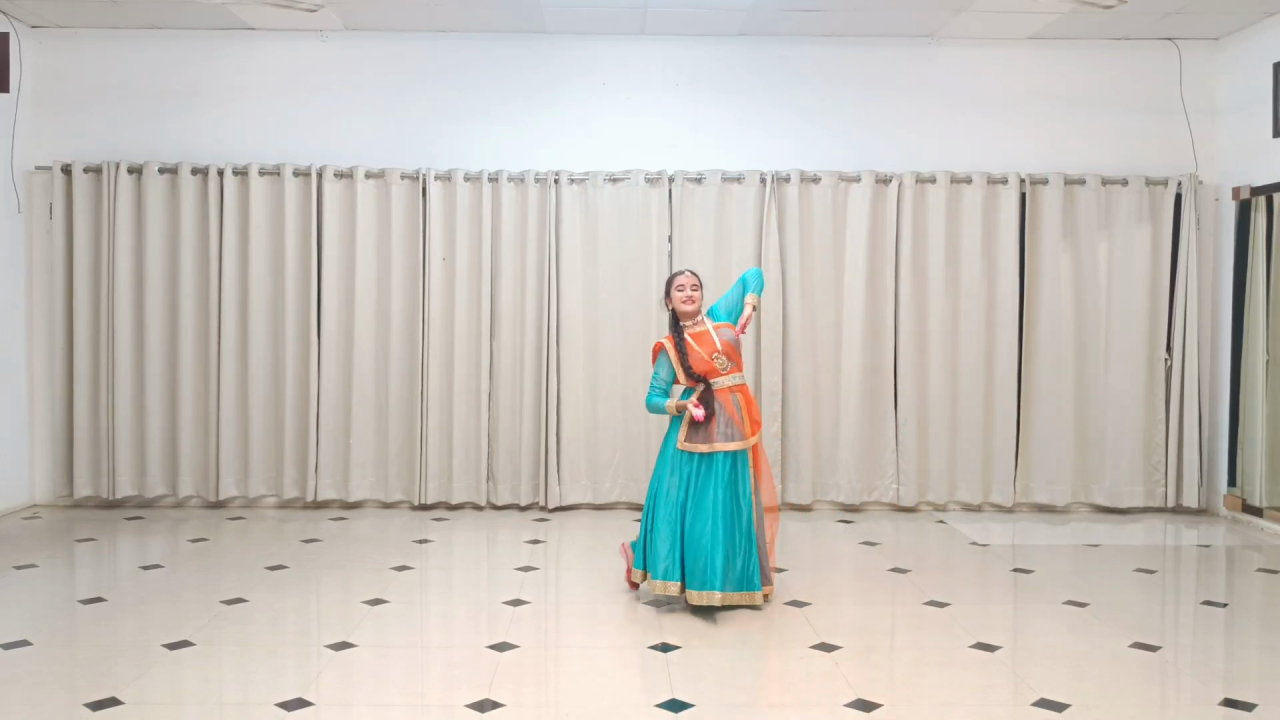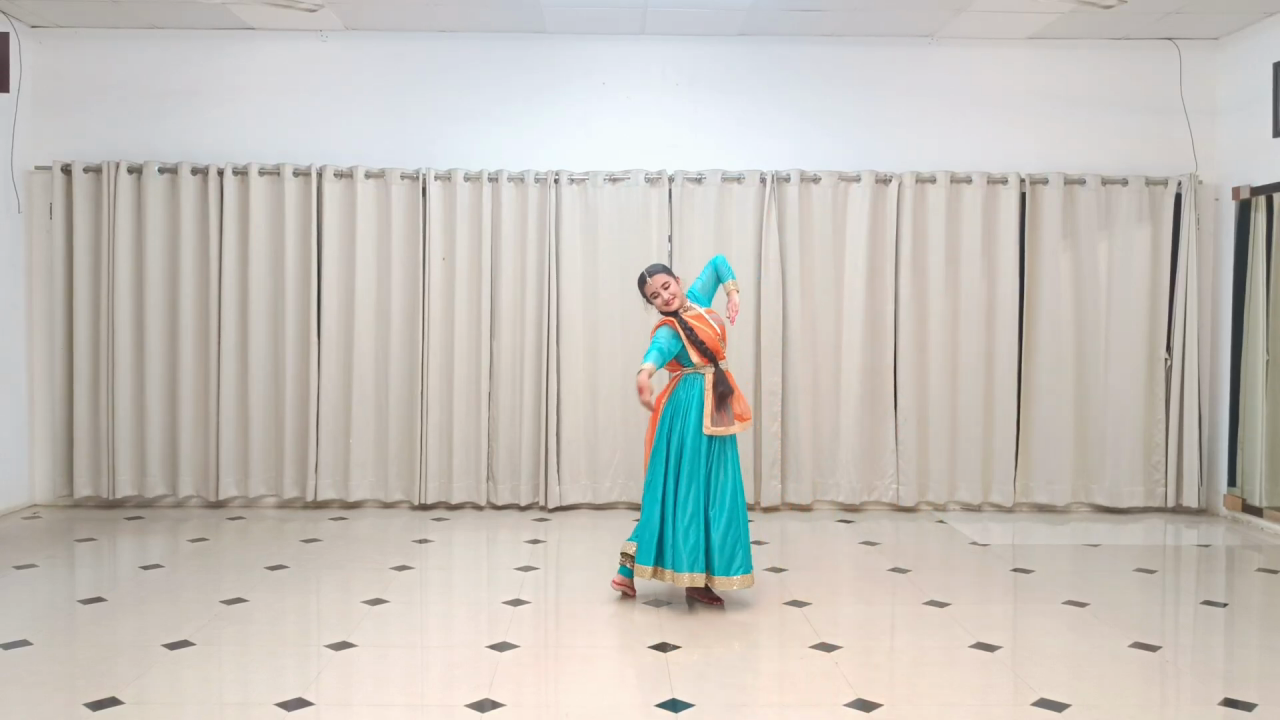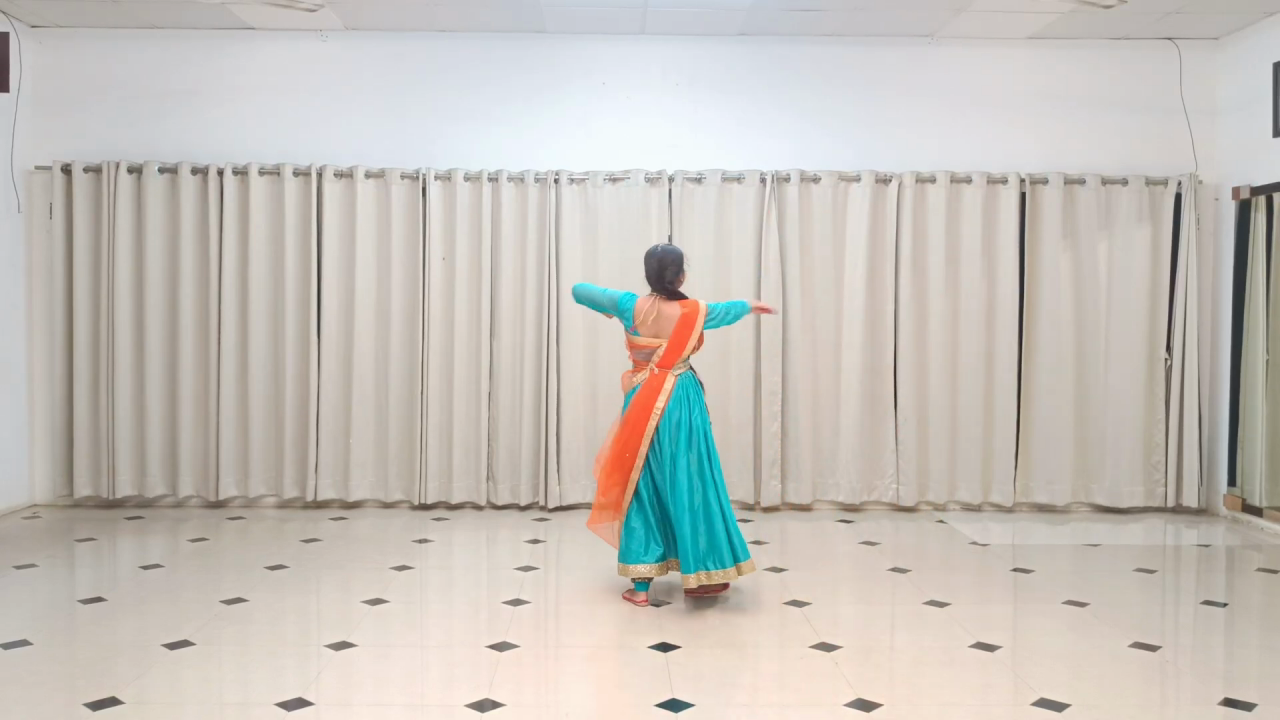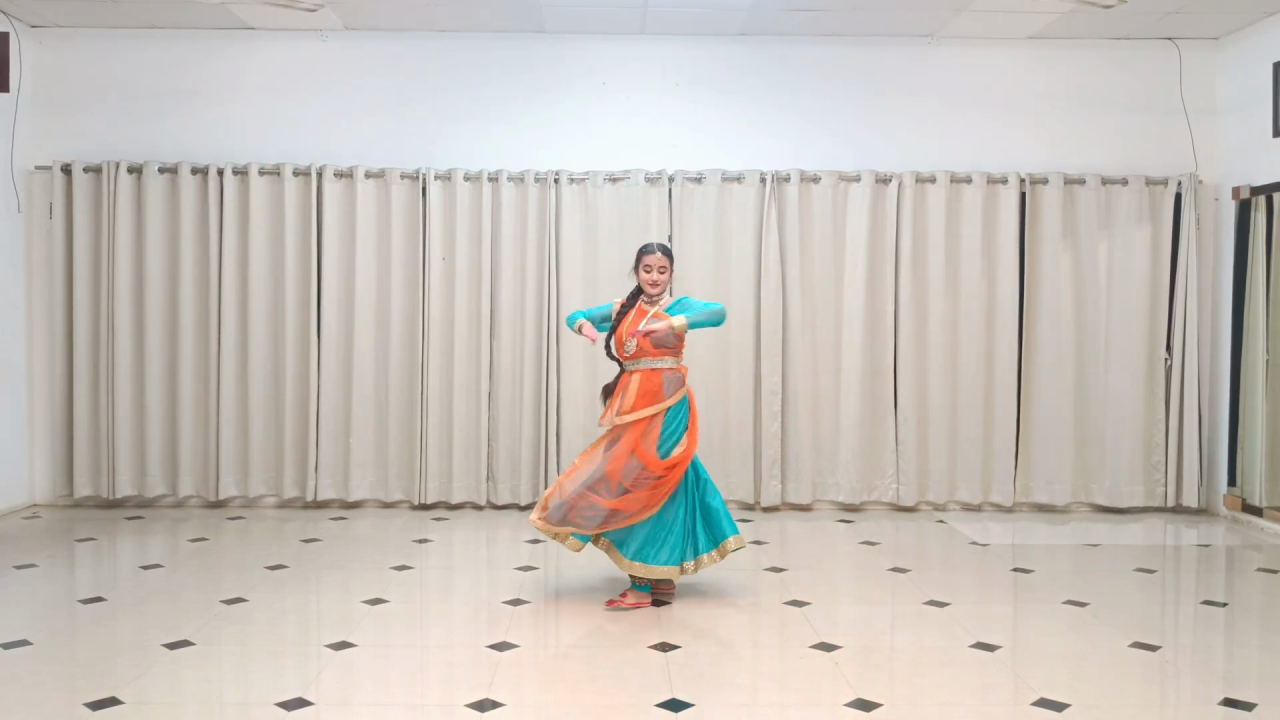
dt=0.4s
person 1, frame 1
left shoulder: (721, 316)
right shoulder: (668, 346)
left elbow: (754, 275)
right elbow: (653, 399)
left wrist: (748, 309)
right wrist: (681, 406)
left hip: (736, 420)
right hip: (697, 426)
left knee: (729, 503)
right knee: (684, 501)
left ankle: (718, 582)
person 1, frame 2
left shoulder: (696, 299)
right shoulder: (668, 329)
left elbow: (717, 263)
right elbow: (654, 353)
left wrist: (732, 294)
right wrist: (644, 374)
left hip: (717, 404)
right hip: (693, 406)
left knee: (713, 493)
right knee: (683, 490)
left ankle: (697, 579)
person 1, frame 3
left shoulder: (633, 305)
right shoulder: (697, 312)
left elbow: (579, 290)
right elbow: (729, 308)
right wrist: (752, 304)
left hip: (640, 402)
right hip: (681, 402)
left knee: (645, 487)
right knee: (690, 483)
left ankle: (641, 584)
right ankle: (701, 575)
person 1, frame 4
left shoulder: (680, 307)
right shoulder: (623, 307)
left elbow: (717, 312)
right elbow: (577, 315)
left wrist: (670, 324)
right wrist: (585, 325)
left hip: (664, 405)
right hip: (635, 404)
left knee: (651, 487)
right knee: (652, 489)
left ankle: (643, 587)
right ankle: (661, 575)
